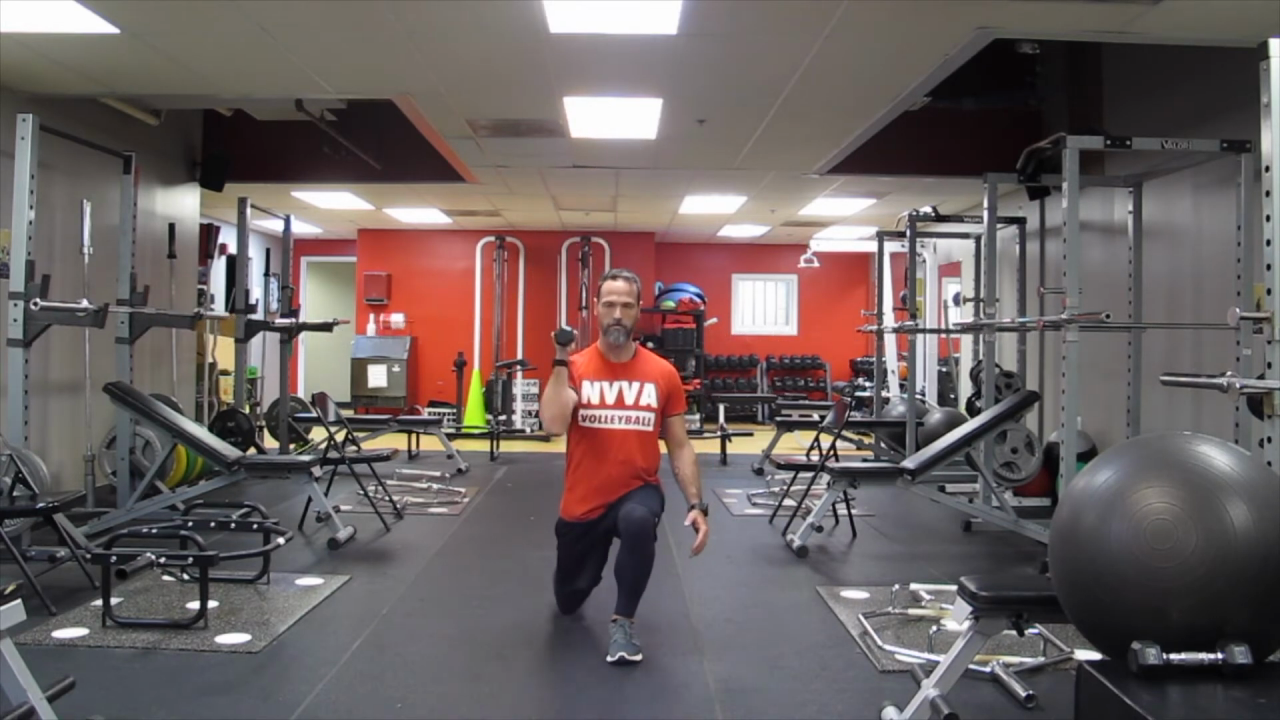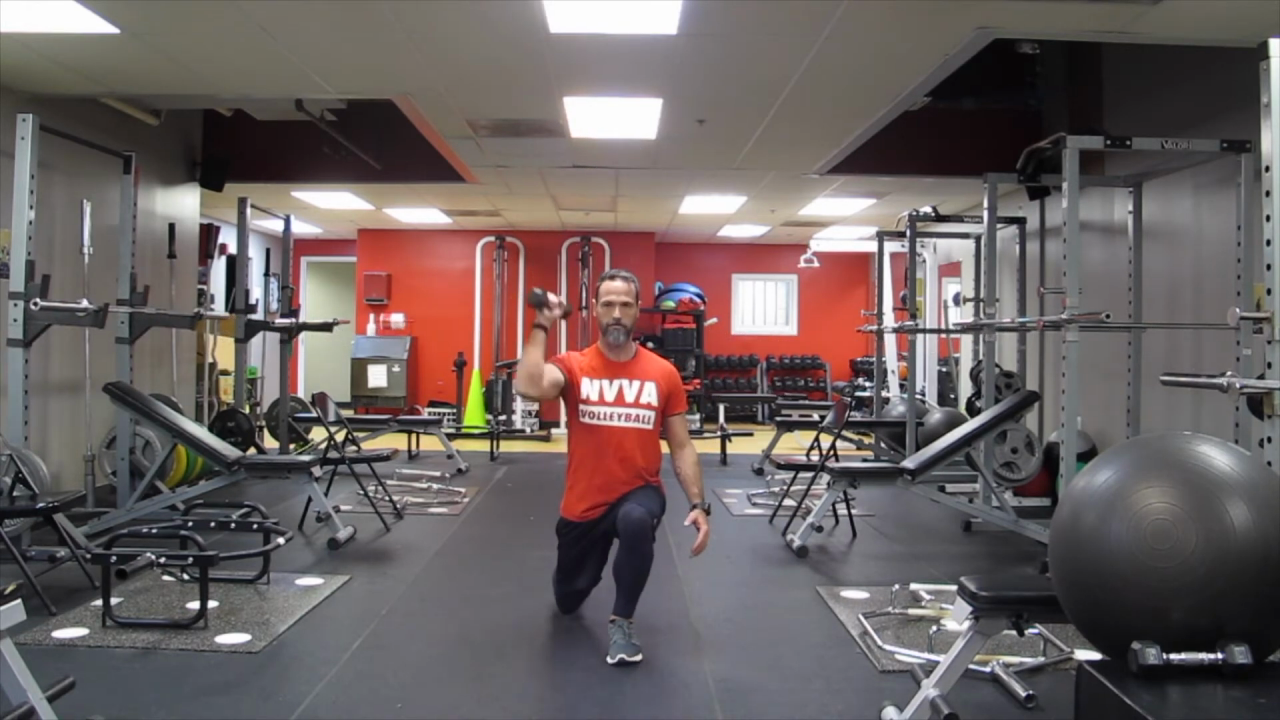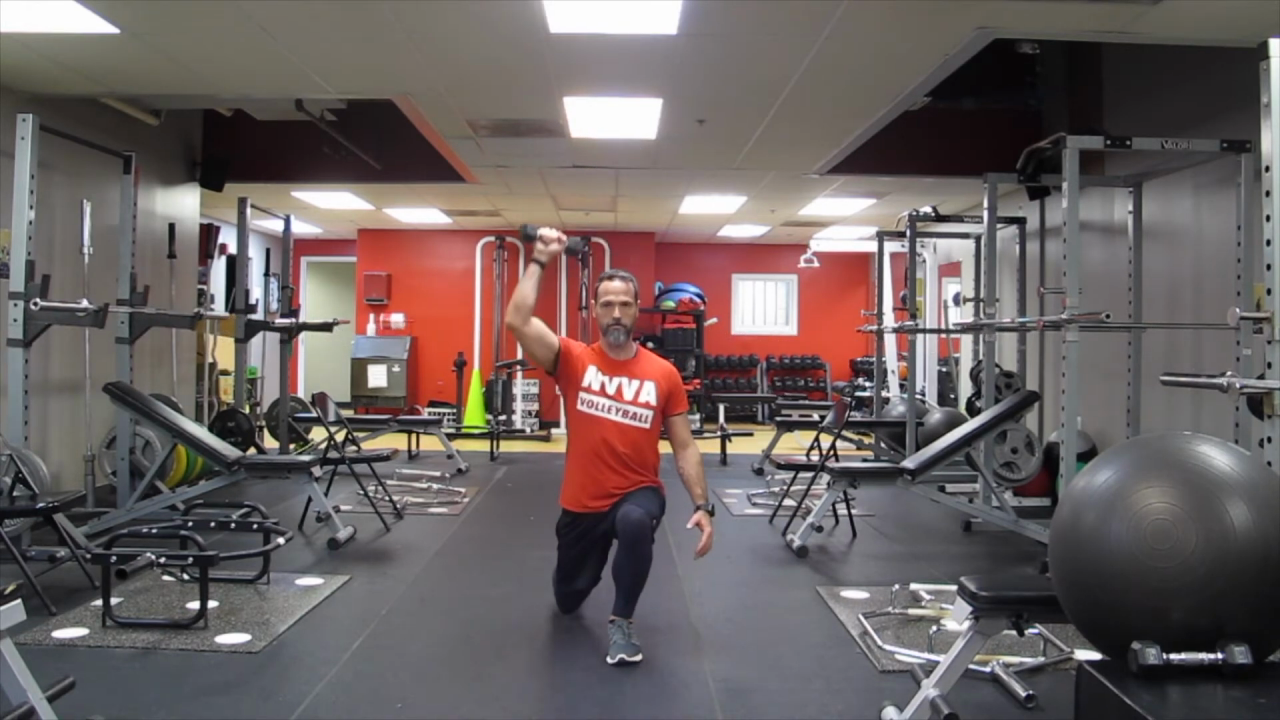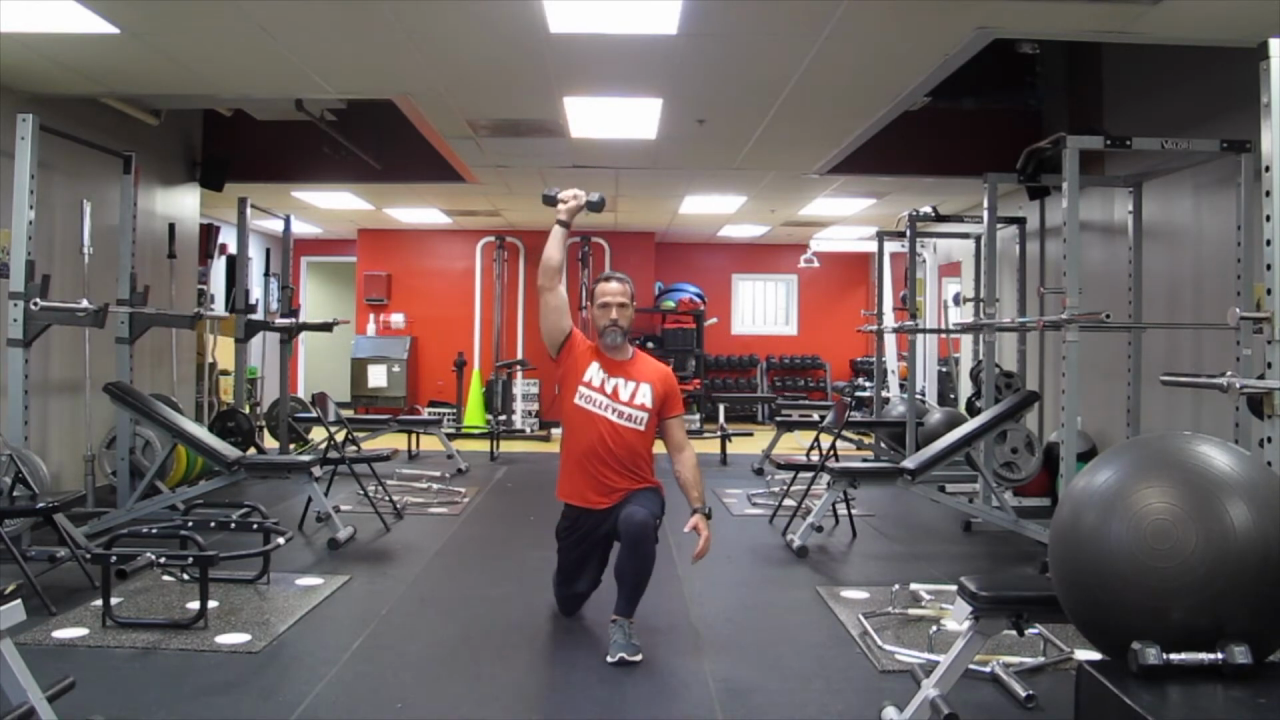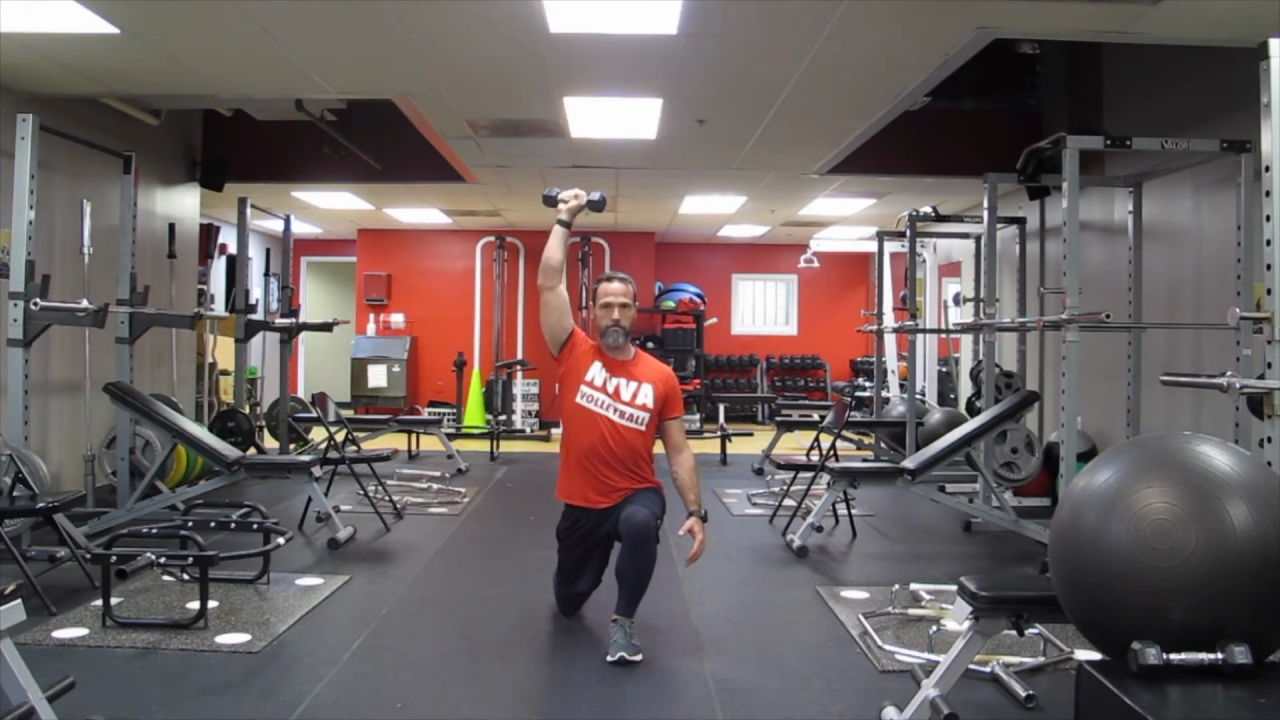
dt=0.2s
person 1, frame 1
left shoulder: (663, 374)
right shoulder: (575, 368)
left elbow: (680, 447)
right elbow: (553, 425)
left wrist: (697, 505)
right wrist: (561, 361)
left hip: (639, 491)
right hip: (583, 503)
left knee: (638, 522)
right knee: (567, 600)
left ankle: (623, 623)
right ankle: (591, 569)
person 1, frame 2
left shoulder: (663, 373)
right shoulder: (574, 367)
left elbow: (682, 446)
right elbow: (527, 387)
left wrist: (699, 504)
right wrist: (541, 324)
left hip: (639, 492)
right hip: (583, 504)
left knee: (634, 524)
right knee: (567, 600)
left ankle: (621, 622)
right ankle: (591, 569)
person 1, frame 3
left shoulder: (663, 373)
right shoulder: (574, 360)
left elbow: (685, 447)
right elbow: (517, 320)
left wrist: (703, 507)
right wrist: (539, 260)
left hip: (639, 492)
right hip: (582, 503)
left knee: (635, 527)
right knee: (567, 598)
left ankle: (622, 621)
right ankle: (589, 571)
person 1, frame 4
left shoulder: (659, 376)
right shoulder: (573, 357)
left elbow: (680, 450)
right elbow: (548, 283)
left wrist: (700, 511)
right wrist: (564, 220)
left hip: (637, 494)
right hip: (582, 504)
left knee: (638, 526)
right knee: (569, 602)
left ankle: (622, 622)
right ankle: (589, 565)
person 1, frame 5
left shoulder: (660, 377)
right shoulder: (574, 355)
left elbow: (679, 452)
right elbow: (547, 284)
left wrist: (695, 512)
right wrist: (565, 219)
left hip: (637, 495)
right hip: (581, 503)
left knee: (640, 525)
right knee: (568, 603)
left ankle: (623, 623)
right ankle: (589, 568)
